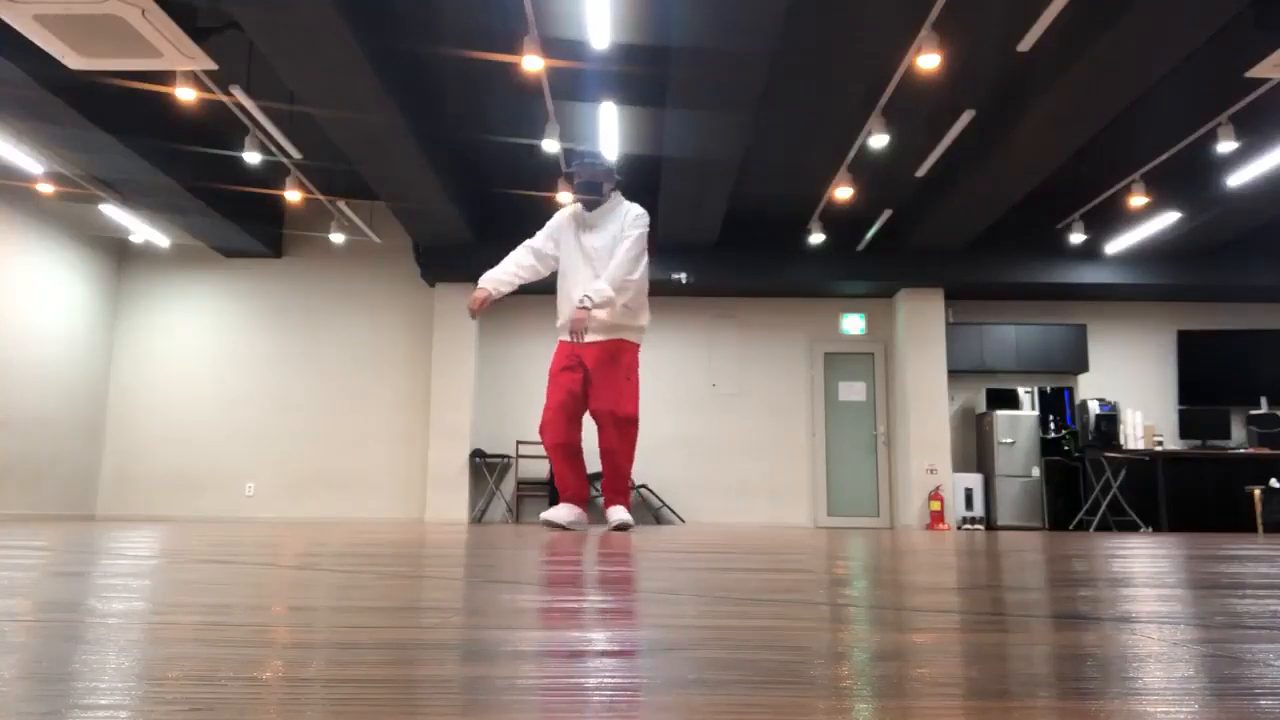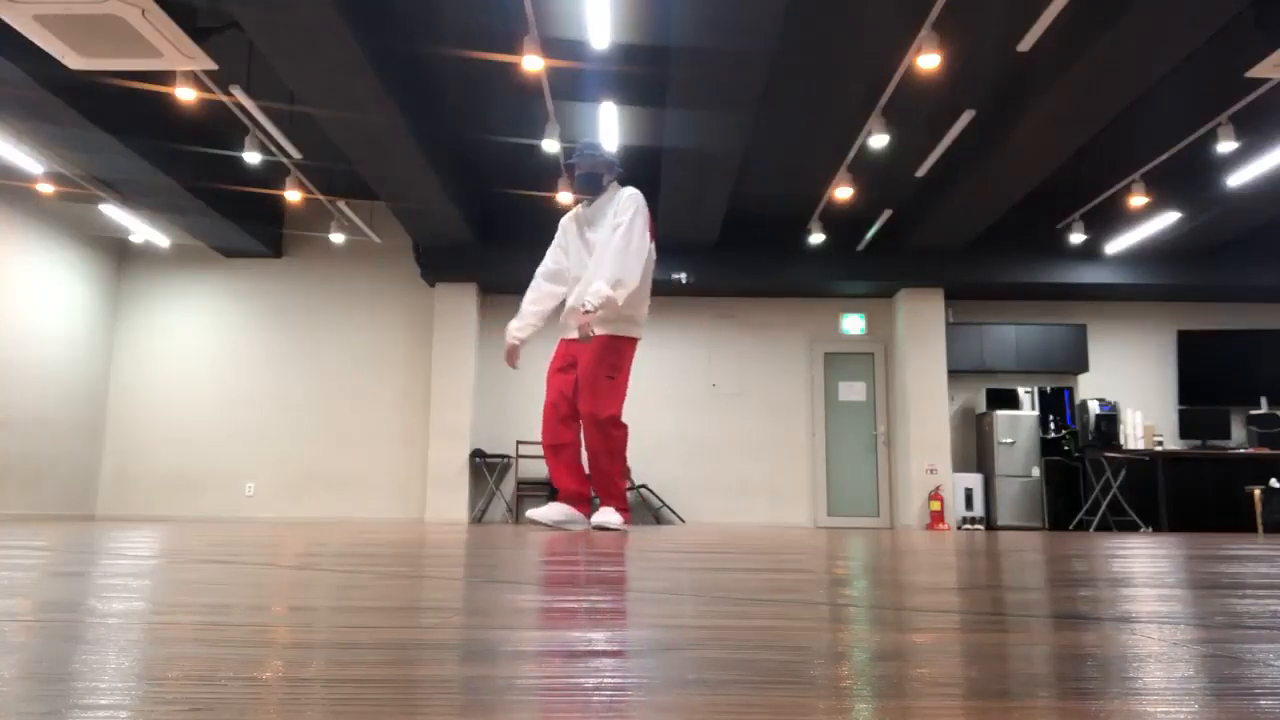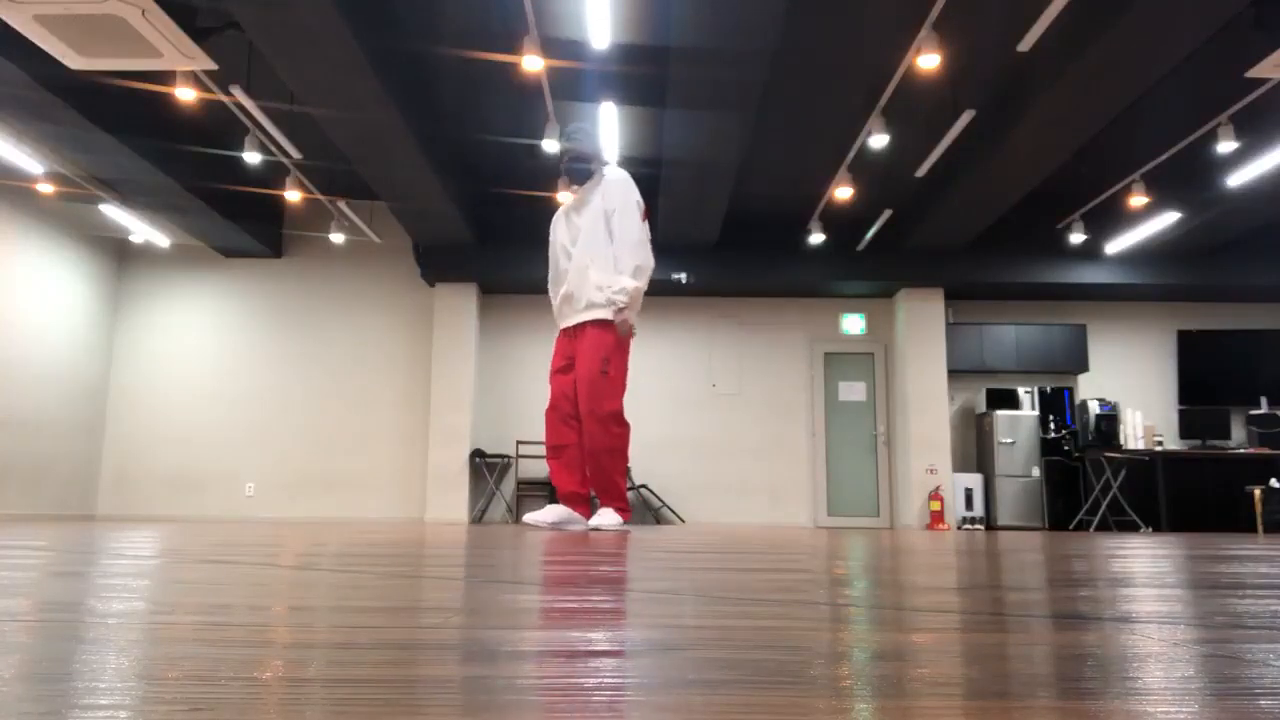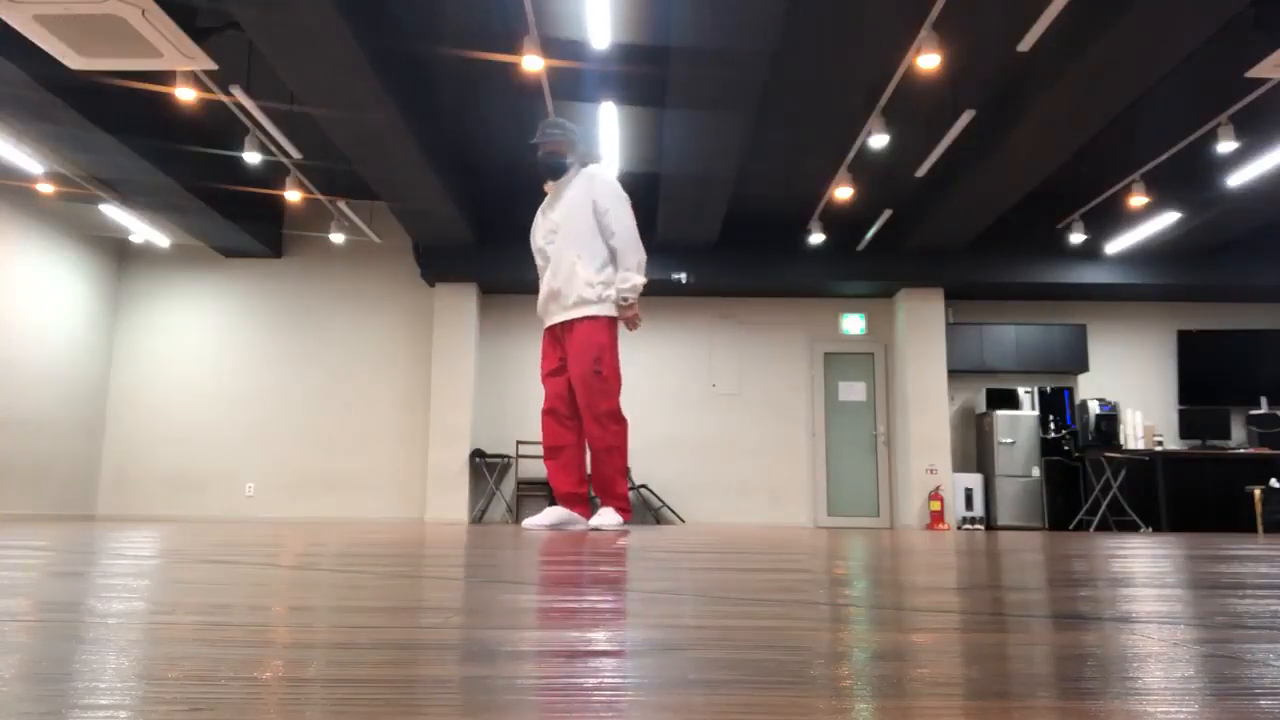
dt=0.5s
person 1, frame 1
left shoulder: (633, 216)
right shoulder: (565, 219)
left elbow: (621, 269)
right elbow: (531, 256)
left wrist: (587, 302)
right wrist: (489, 284)
left hip: (616, 334)
right hip: (571, 337)
left knee: (615, 415)
right knee: (557, 419)
left ankle: (617, 502)
right ankle: (573, 502)
person 1, frame 2
left shoulder: (629, 201)
right shoulder: (571, 221)
left elbow: (621, 262)
right elbow: (549, 279)
left wrist: (592, 305)
right wrist: (517, 331)
left hip: (614, 328)
right hip: (573, 332)
left knee: (599, 415)
right knee: (558, 417)
left ankle: (612, 505)
right ankle: (572, 502)
person 1, frame 3
left shoulder: (616, 183)
right shoulder: (563, 215)
left elbow: (632, 244)
left wrist: (623, 300)
left hip: (605, 316)
right hip: (570, 321)
left knee: (600, 410)
right knee: (562, 412)
left ankle: (614, 507)
right ankle: (572, 504)
person 1, frame 4
left shoulder: (595, 180)
right shoulder: (545, 208)
left elbow: (625, 237)
left wrist: (627, 295)
right wrist: (550, 308)
left hip: (591, 311)
right hip: (554, 318)
left knee: (599, 408)
right knee: (557, 413)
left ankle: (614, 506)
right ankle: (571, 504)
